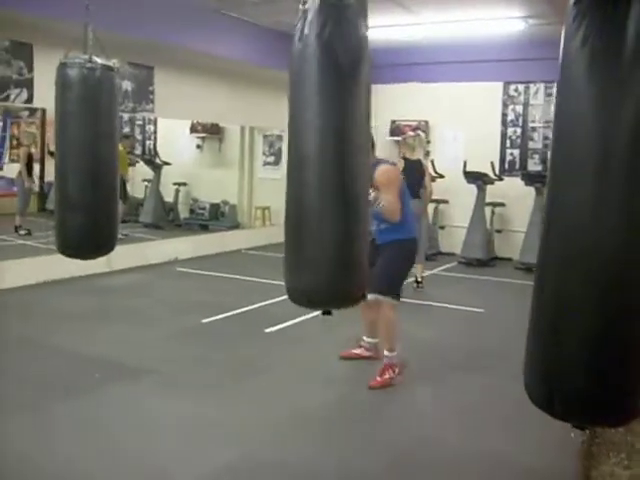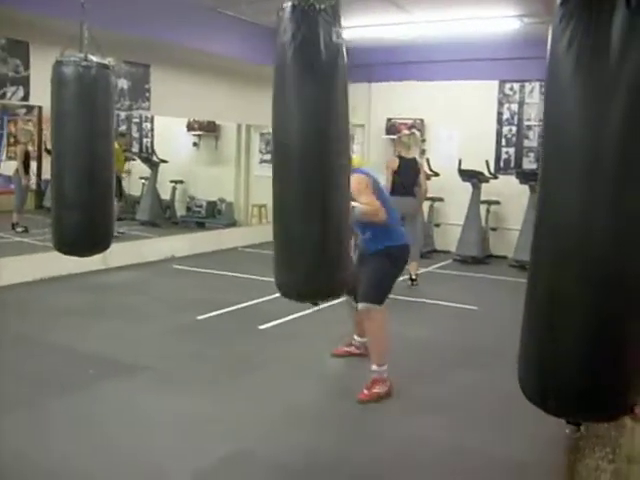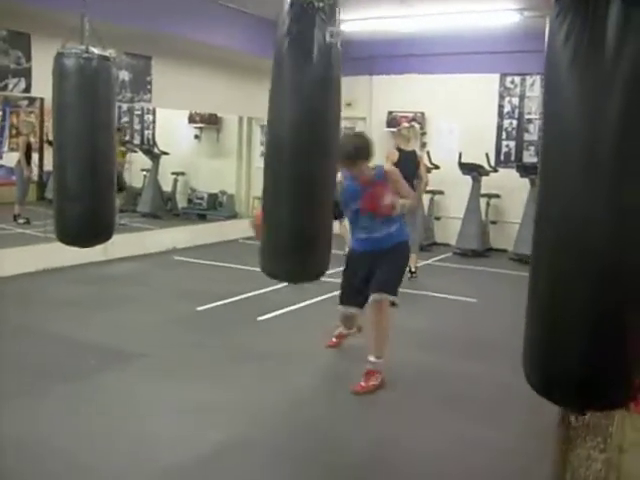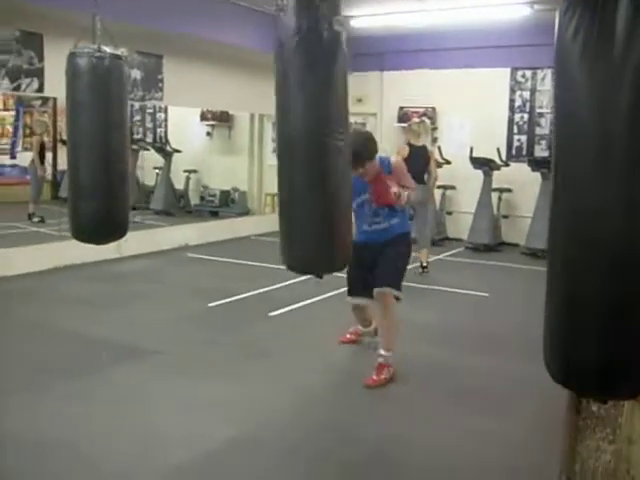
dt=0.2s
person 1, frame 1
left shoulder: (384, 172)
right shoulder: (368, 171)
left elbow: (394, 215)
left wrist: (368, 194)
left hip: (400, 242)
right hip: (381, 240)
left knee: (380, 297)
right knee: (366, 292)
left ankle: (392, 362)
right ankle: (370, 345)
person 1, frame 2
left shoulder: (357, 181)
right shoulder: (354, 179)
left elbow: (379, 214)
left hip: (389, 249)
right hip: (371, 248)
left knee: (370, 306)
right knee: (354, 293)
left ankle: (380, 377)
right ankle: (360, 342)
person 1, frame 3
left shoulder: (388, 173)
right shoulder: (339, 186)
left elbow: (411, 199)
left wrist: (395, 205)
left hip: (394, 247)
right hip: (361, 252)
left knee: (380, 300)
right knee: (347, 307)
left ankle: (375, 368)
right ankle: (348, 328)
person 1, frame 4
left shoulder: (394, 166)
left elbow: (412, 190)
left wrist: (399, 195)
left hip: (396, 239)
right hip: (364, 243)
left knee: (384, 294)
right knee: (356, 298)
left ankle: (385, 362)
right ankle: (367, 327)
person 2, frame 1
left shoulder: (399, 164)
right shoulder: (423, 166)
right elbow: (428, 190)
right wrist: (424, 206)
right hip: (417, 206)
right knee: (419, 242)
right ankle: (419, 278)
person 2, frame 2
left shoulder: (393, 162)
right shoulder: (418, 164)
left elbow: (388, 187)
right elbow: (423, 187)
right wrist: (418, 204)
left hip: (395, 202)
right hip: (411, 203)
right knee: (412, 239)
right ankle: (413, 276)
person 2, frame 3
left shoulder: (393, 154)
right shoulder: (418, 156)
right elbow: (424, 179)
right wrist: (417, 195)
right knee: (412, 231)
right ankle: (412, 268)
person 2, frame 4
left shoulder: (403, 149)
right shoulder: (428, 152)
right elbow: (433, 175)
right wrist: (428, 191)
right hip: (422, 192)
right knee: (423, 226)
right ankle: (424, 263)
